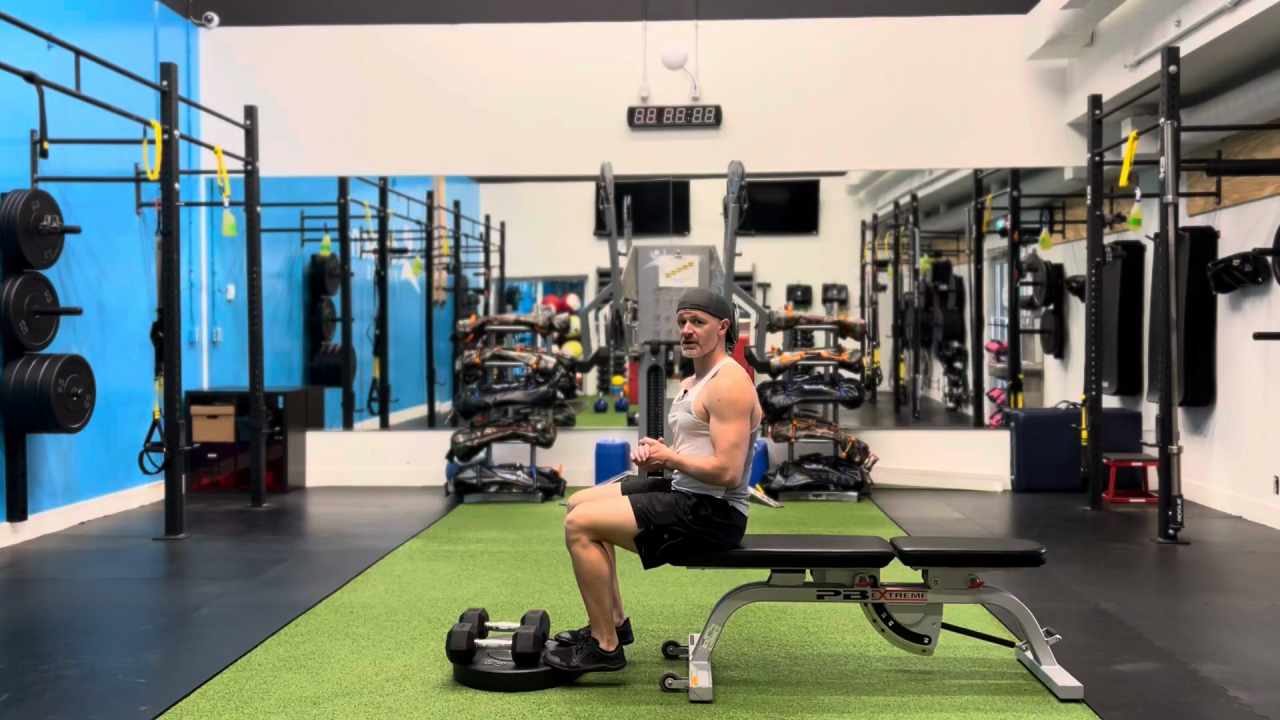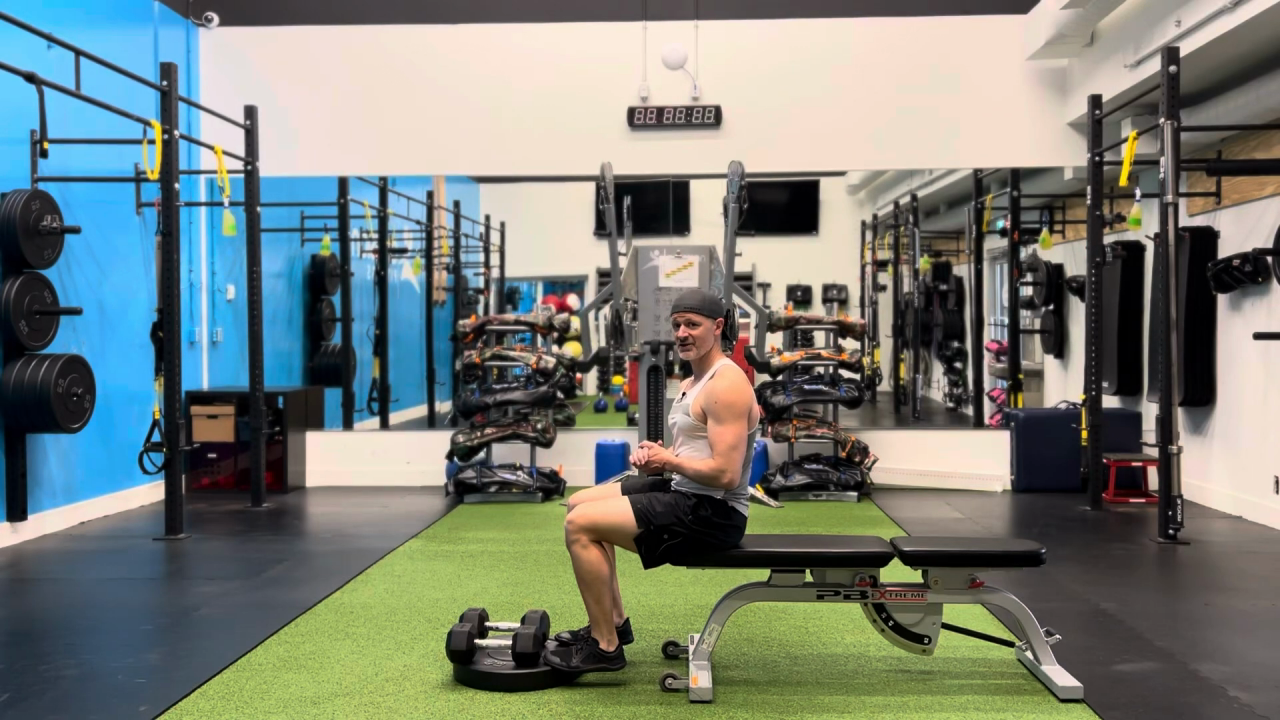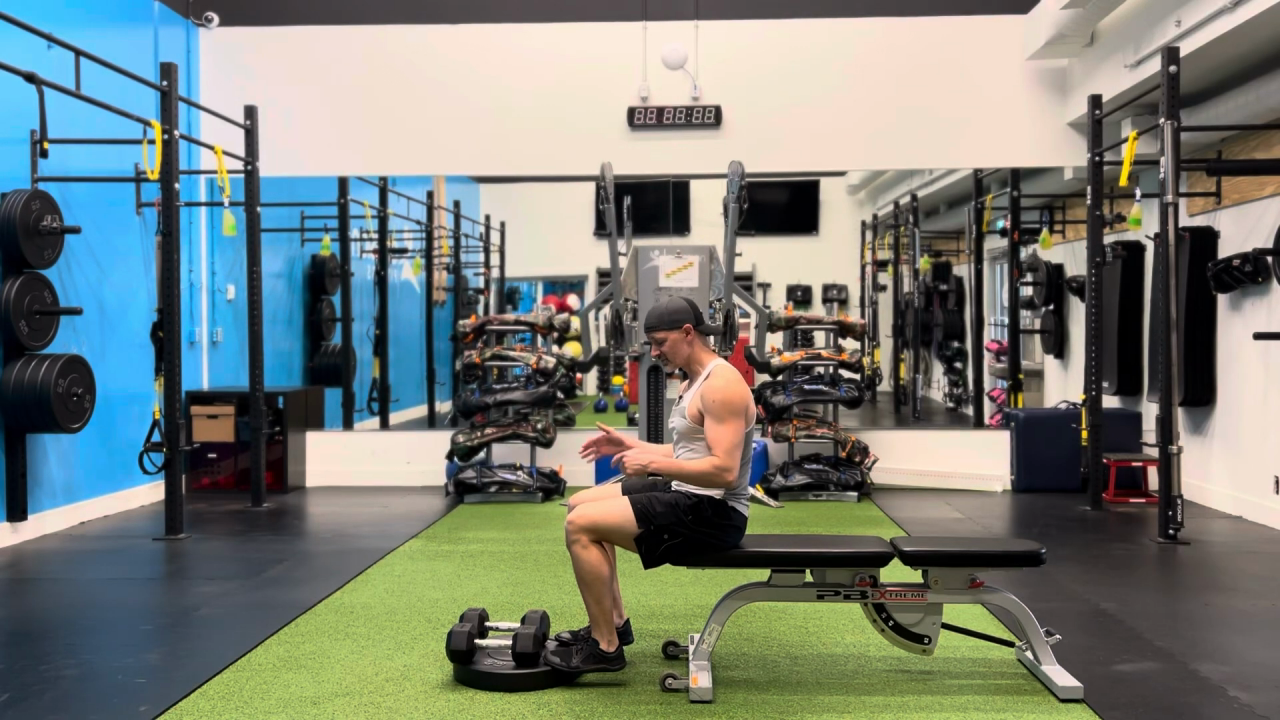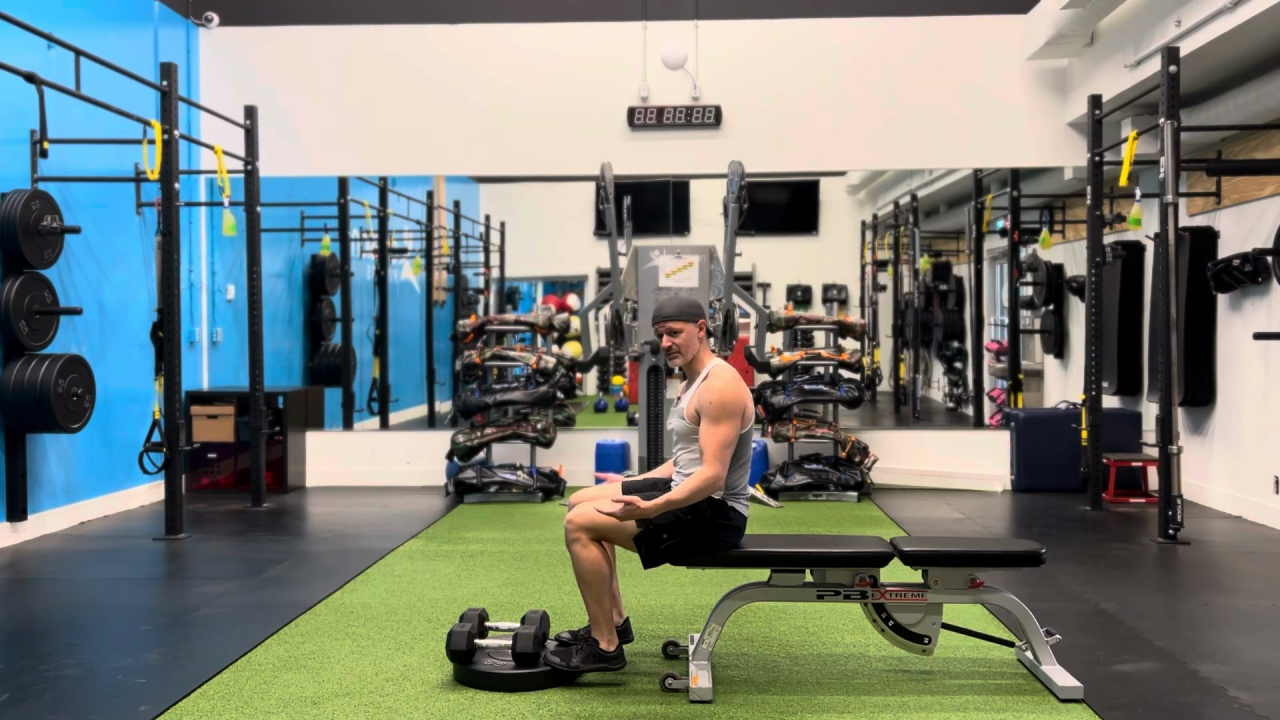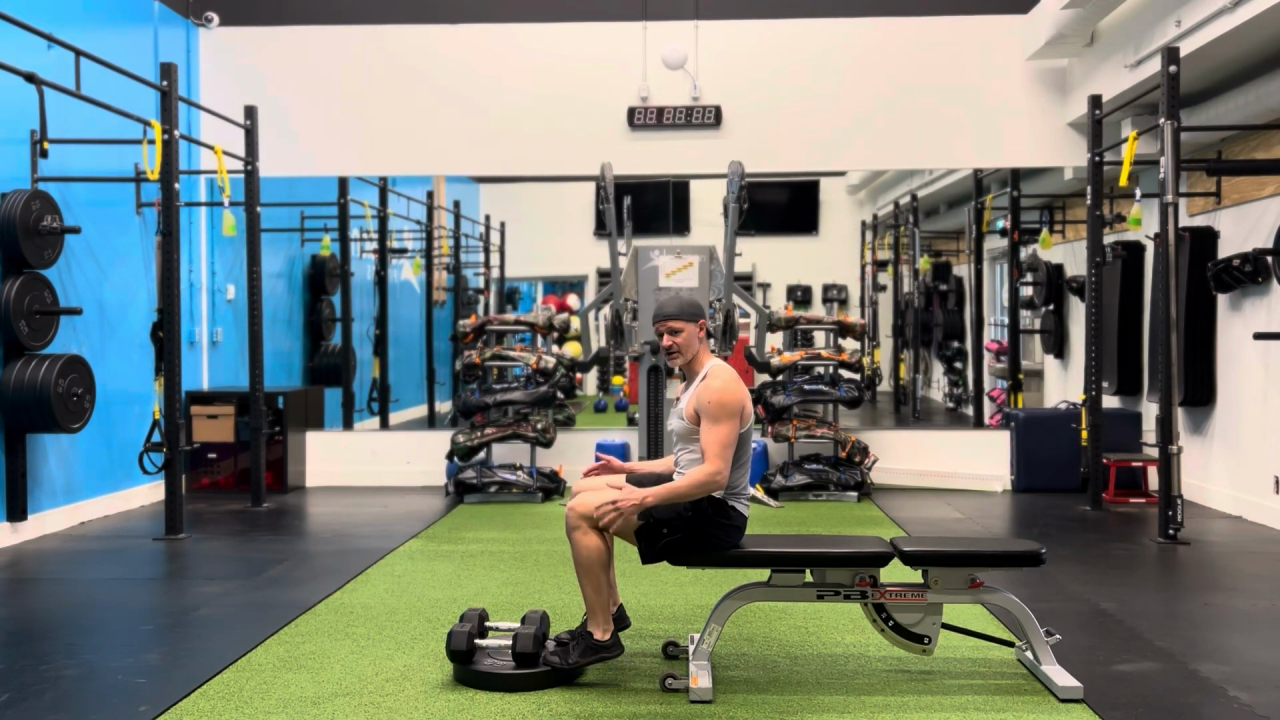
dt=1s
person 1, frame 1
left shoulder: (728, 384)
right shoulder: (692, 382)
left elbow: (726, 472)
left wrist: (668, 458)
right wrist: (654, 451)
left hip: (712, 511)
right hip: (686, 494)
left knee: (579, 524)
right knee: (580, 505)
left ankle: (605, 646)
right ankle: (614, 622)
person 1, frame 2
left shoulder: (726, 385)
right shoulder: (693, 382)
left elbow: (725, 475)
left wrist: (667, 461)
right wrist: (653, 453)
left hip: (712, 512)
right hip: (687, 495)
left knee: (580, 525)
right knee: (580, 505)
left ankle: (605, 646)
right ankle: (614, 622)
person 1, frame 3
left shoulder: (722, 385)
right shoulder: (695, 382)
left elbow: (724, 471)
left wrist: (653, 464)
right wrist: (630, 445)
left hip: (713, 513)
right hip: (692, 498)
left knee: (580, 525)
right knee: (580, 505)
left ankle: (605, 647)
right ankle: (614, 622)
person 1, frame 4
left shoulder: (720, 386)
right shoulder: (693, 382)
left elbow: (713, 476)
left wrist: (649, 509)
right wrist: (631, 483)
left hip: (713, 513)
right hip: (691, 497)
left knee: (579, 524)
right knee: (580, 503)
left ankle: (604, 646)
right ankle: (613, 621)
person 1, frame 5
left shoulder: (719, 386)
right shoulder: (693, 383)
left elbow: (715, 475)
left wrist: (644, 497)
right wrist: (629, 470)
left hip: (714, 512)
right hip: (696, 498)
left knee: (582, 514)
right knee: (582, 493)
left ankle: (601, 635)
right ankle: (608, 610)
